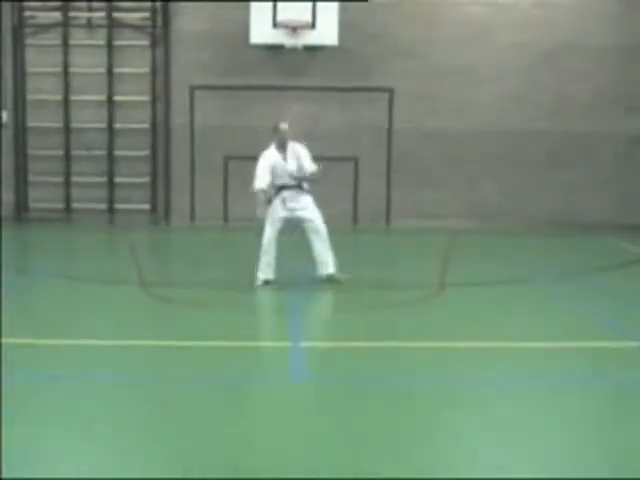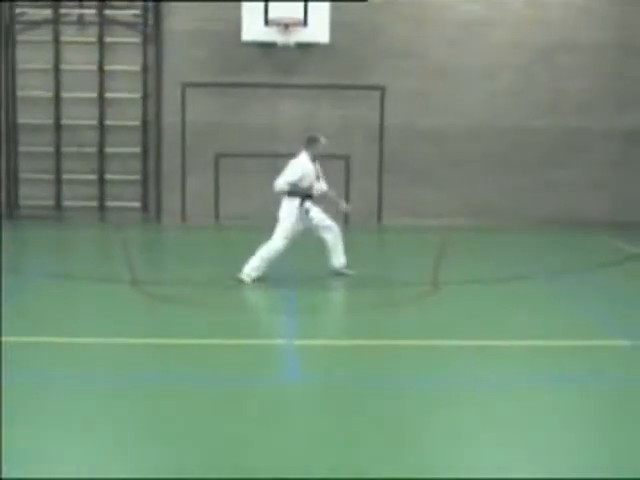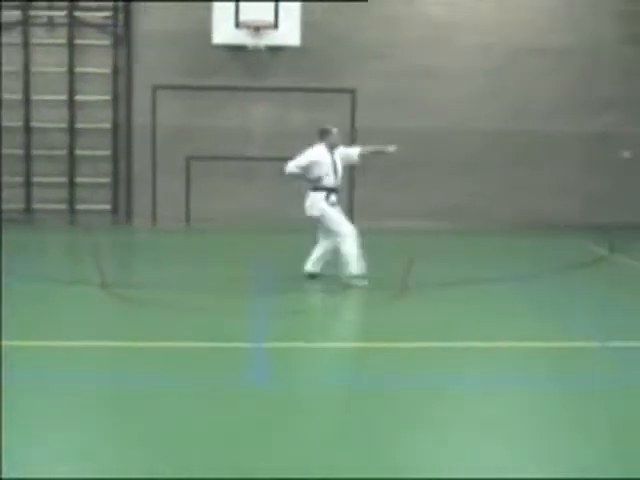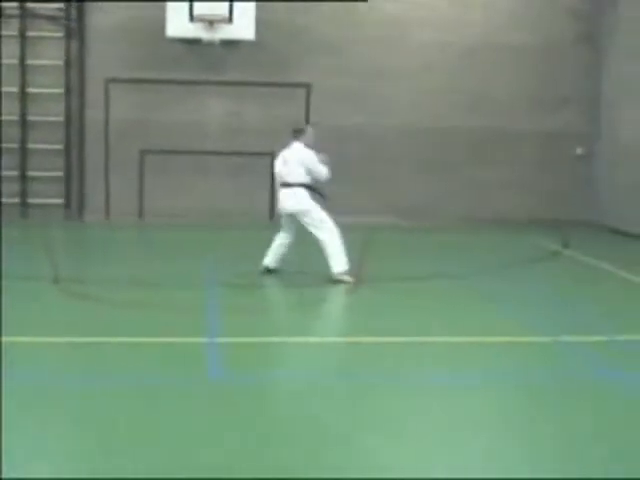
dt=0.7s
person 1, frame 1
left shoulder: (298, 148)
right shoulder: (267, 156)
left elbow: (312, 171)
right elbow: (261, 183)
left wrist: (305, 178)
right wrist: (261, 205)
left hip: (301, 196)
right hip: (279, 198)
left knee: (319, 231)
right knee: (269, 237)
left ankle: (328, 271)
right ankle: (265, 276)
person 1, frame 2
left shoulder: (313, 164)
right shoulder: (299, 164)
left elbow: (322, 187)
right elbow: (279, 186)
left wrist: (339, 201)
right wrist: (302, 190)
left hip: (308, 207)
right hip: (294, 207)
left knee: (332, 229)
right knee: (278, 242)
left ankle: (339, 266)
right ankle: (248, 273)
person 1, frame 3
left shoulder: (336, 152)
right shoulder: (314, 154)
left elbow: (359, 151)
right elbow: (290, 168)
left wrist: (384, 149)
right wrist: (310, 179)
left hip: (328, 201)
right hip: (321, 201)
left knee: (329, 238)
right knee: (347, 233)
left ankle: (311, 269)
right ankle: (354, 274)
person 1, frame 4
left shoulder: (282, 155)
right shoulder: (306, 153)
right elbow: (322, 175)
right wrist: (324, 163)
left hip: (284, 197)
right hip: (300, 198)
left knee: (287, 232)
right knee: (328, 230)
left ankle: (269, 264)
right ankle: (339, 271)
